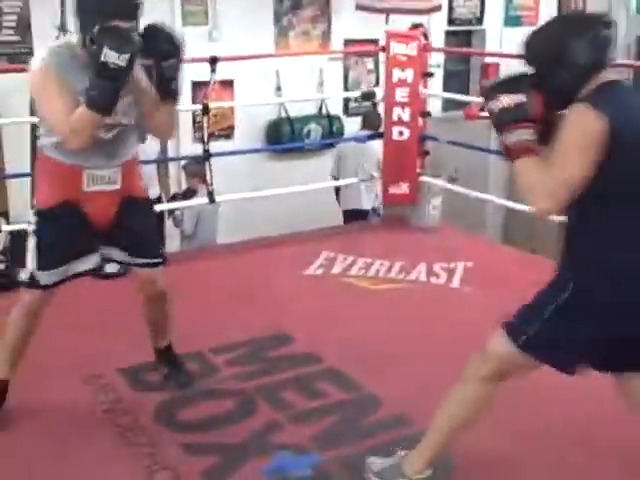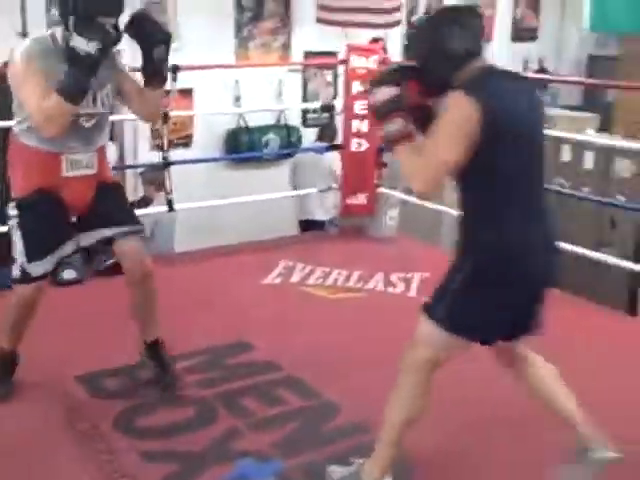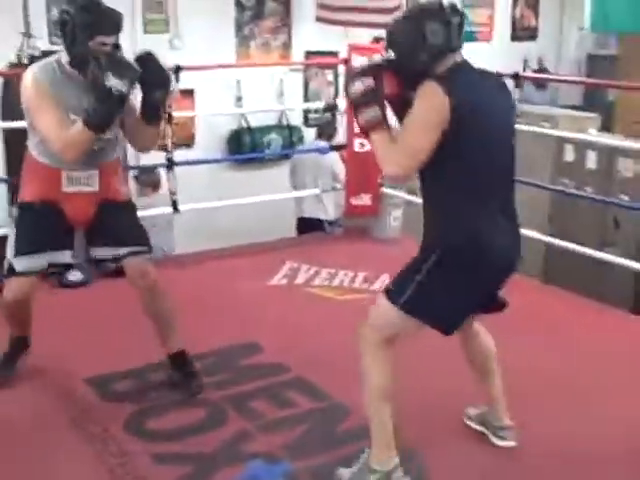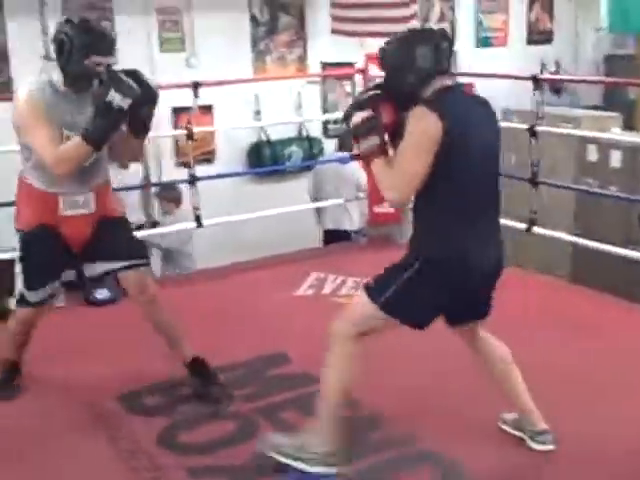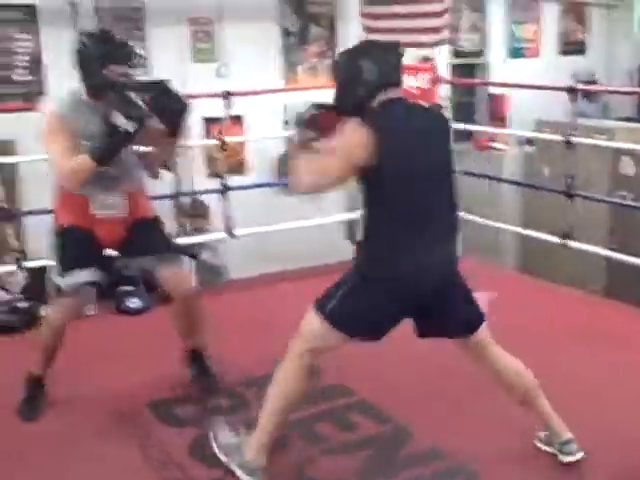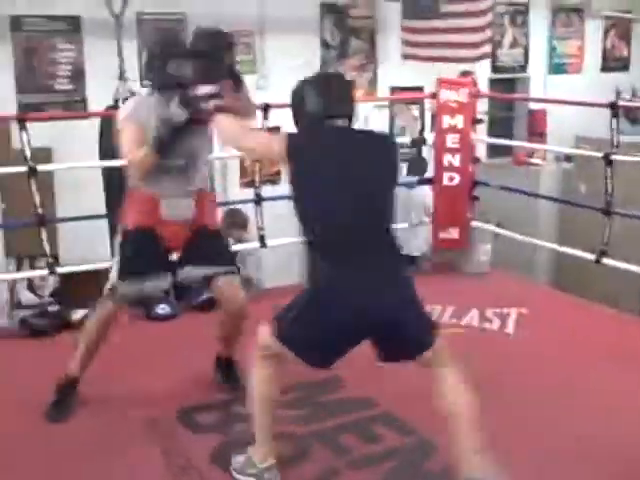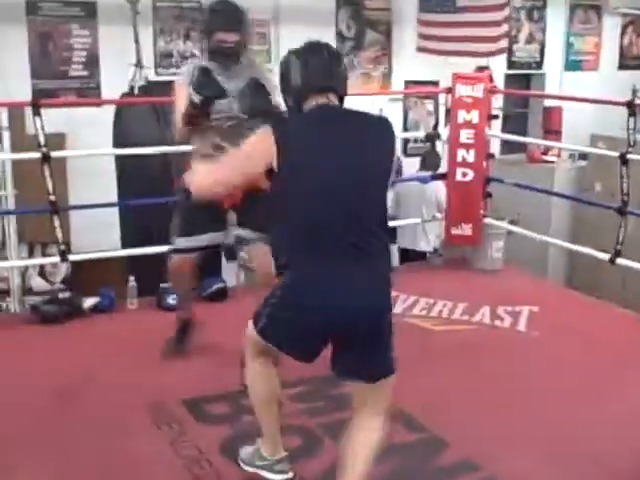
dt=0.2s
person 1, frame 1
left shoulder: (591, 115)
left elbow: (547, 200)
left wrist: (517, 136)
right wrist: (545, 126)
left hip: (595, 282)
left knee: (487, 369)
person 1, frame 2
left shoulder: (463, 101)
right shoulder: (521, 90)
left elbow: (423, 180)
left wrist: (394, 122)
left hip: (494, 258)
right hip: (534, 252)
left knee: (420, 359)
right knee: (512, 351)
person 1, frame 3
left shoulder: (437, 91)
right shoulder: (494, 87)
left elbow: (397, 165)
left wrist: (370, 111)
right wrist: (405, 102)
left hip: (458, 245)
right hip: (500, 240)
left knee: (376, 336)
right knee: (465, 321)
right ankle: (499, 419)
person 1, frame 4
left shoulder: (428, 115)
right shoulder: (480, 108)
left elbow: (397, 190)
left wrist: (370, 140)
right wrist: (400, 128)
left hip: (440, 257)
right hip: (484, 254)
left knee: (344, 330)
right knee: (472, 332)
left ankle: (319, 442)
right ankle: (535, 423)
person 1, frame 5
left shoulder: (364, 127)
right shoulder: (434, 121)
left elbow: (306, 182)
left wrist: (309, 145)
left hip: (388, 270)
right hip: (439, 265)
left knee: (304, 347)
right knee: (483, 347)
right ankle: (561, 436)
person 1, frame 6
left shoulder: (296, 149)
right shoulder: (382, 148)
left elbow: (232, 132)
left hip: (335, 295)
right hip: (391, 288)
left knee: (263, 352)
person 1, frame 7
left shoulder: (278, 137)
right shoulder: (382, 131)
left elbow: (205, 184)
left wrist: (194, 171)
left hip: (306, 289)
right hip: (371, 291)
left knee: (255, 348)
right knee: (371, 411)
person 2, frame 1
left shoulder: (129, 65)
right shoulder: (51, 66)
left elbow: (164, 129)
right elbow: (75, 137)
left wrist: (168, 72)
right wrist: (106, 80)
left hip: (122, 184)
right hip: (66, 189)
left knee: (155, 284)
right knee: (34, 297)
left ankle: (165, 354)
person 2, frame 2
left shoulder: (106, 58)
left elbow: (150, 112)
right elbow: (50, 124)
left wrist: (156, 58)
right wrist: (80, 69)
left hip: (93, 172)
right hip: (40, 176)
left knee: (139, 264)
left ankle: (154, 351)
person 2, frame 3
left shoulder: (114, 78)
right shoulder: (39, 79)
left elbow: (143, 142)
right elbow: (66, 148)
left wrist: (155, 97)
right wrist: (103, 103)
left hip: (103, 186)
right hip: (48, 188)
left knee: (144, 275)
left ankle: (178, 358)
person 2, frame 4
left shoulder: (103, 93)
left elbow: (129, 152)
right elbow: (58, 164)
left wrist: (141, 114)
right wrist: (103, 121)
left hip: (97, 204)
right hip: (45, 212)
left knee: (143, 288)
right knee: (31, 308)
left ankle: (193, 364)
person 2, frame 5
left shoulder: (127, 102)
right shoulder: (60, 112)
left elbow: (164, 151)
right elbow: (68, 176)
left wrist: (173, 120)
right wrist: (110, 142)
left hip: (131, 207)
right hip: (81, 213)
left knee: (183, 286)
right knee: (67, 307)
left ankle: (195, 356)
right ankle: (36, 382)
person 2, frame 6
left shoulder: (196, 100)
right shoulder: (135, 111)
left elbow: (246, 114)
right elbow: (137, 168)
left wrist: (224, 75)
right wrist: (170, 131)
left hip: (198, 213)
right hip: (149, 215)
left knee: (235, 302)
right knee: (115, 301)
left ankle: (225, 360)
right ankle: (69, 382)
person 2, frame 7
left shoulder: (256, 74)
right shoulder: (192, 76)
right elbow: (183, 132)
left wrist: (266, 109)
right wrist: (198, 102)
right knee: (182, 260)
right ankle: (185, 321)
